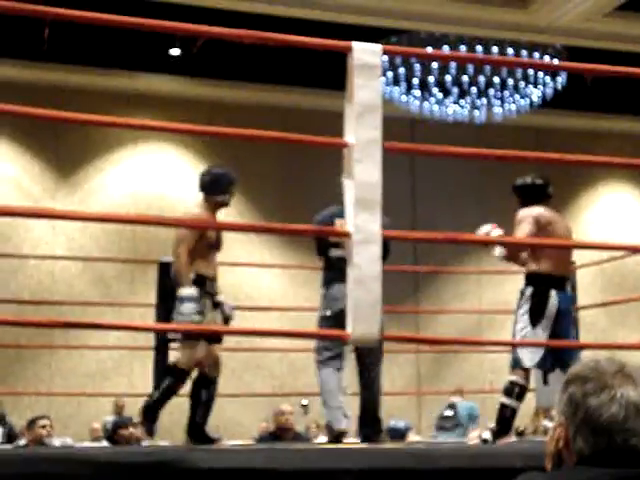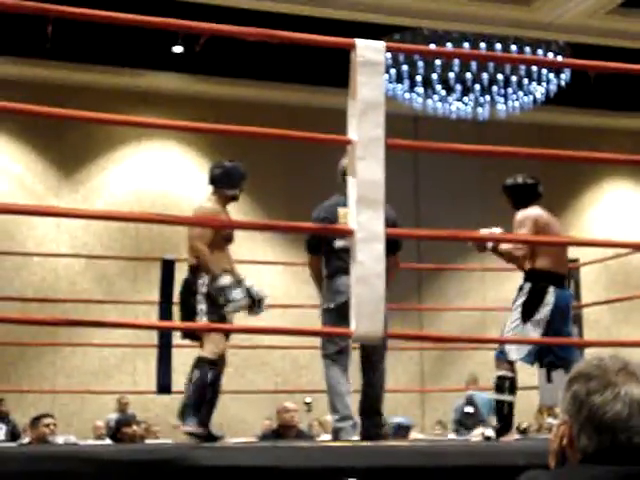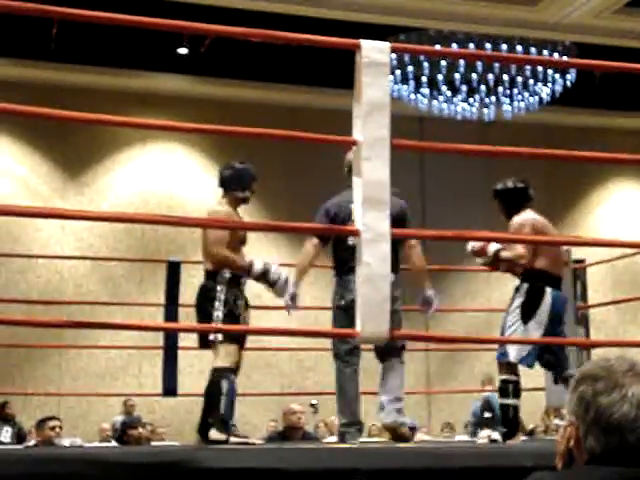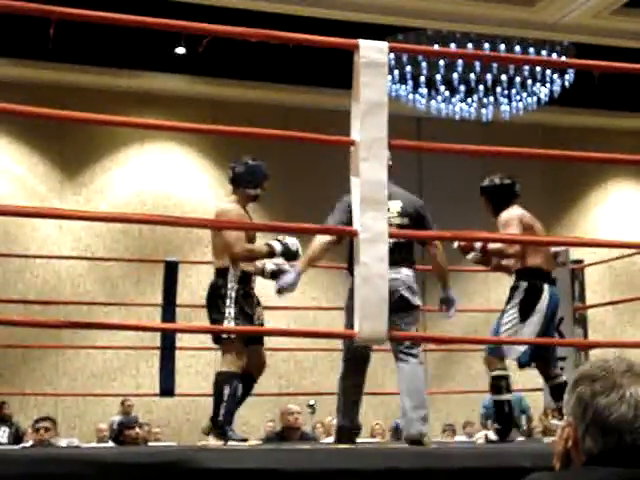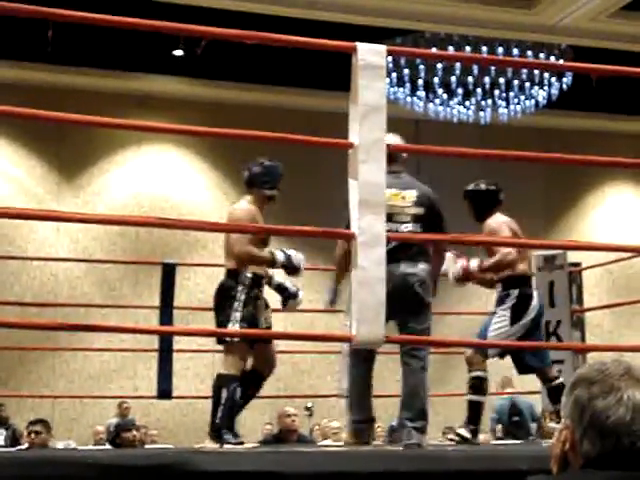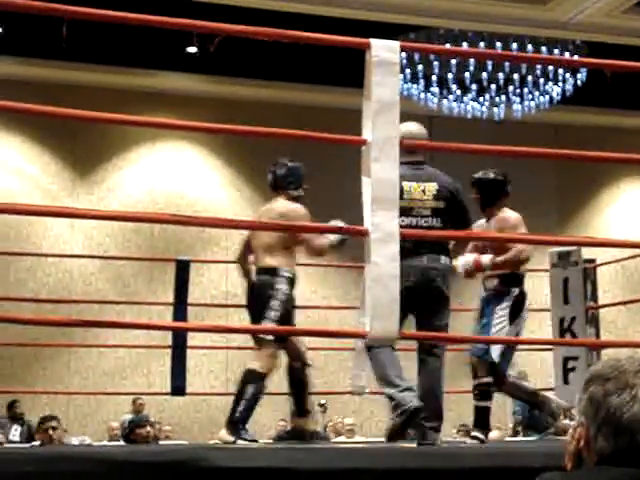
dt=0.2s
person 1, frame 1
left shoulder: (323, 219)
left hip: (335, 295)
left knee: (328, 362)
right knee: (370, 368)
left ankle: (337, 423)
right ankle: (369, 433)
person 1, frame 2
left shoulder: (324, 211)
right shoulder: (385, 212)
left elbow: (314, 259)
right elbow: (393, 259)
left wrist: (322, 290)
right wrist: (383, 285)
left hip: (337, 287)
left knee: (335, 359)
right knee: (373, 359)
left ankle: (344, 428)
right ankle: (370, 426)
person 1, frame 3
left shoulder: (336, 206)
right shoulder: (395, 206)
left elbow: (312, 245)
right elbow: (412, 248)
left wrist: (295, 284)
right wrist: (426, 287)
left hip: (348, 287)
left knee: (346, 358)
right knee: (391, 353)
left ankle: (350, 432)
right ankle: (392, 413)
person 1, frame 4
left shoulder: (352, 201)
right shoulder: (411, 202)
left elbow: (326, 237)
right elbow: (434, 246)
left wrist: (297, 270)
right wrist: (446, 288)
right hip: (403, 280)
left knee: (354, 360)
right knee: (409, 355)
left ankle: (347, 431)
right ankle: (415, 427)
person 1, frame 5
right shoulder: (425, 193)
left elbow: (347, 243)
right elbow: (439, 245)
left wrist: (336, 284)
right wrist: (431, 277)
right hip: (417, 276)
left knee: (362, 352)
right knee: (415, 356)
left ankle: (361, 427)
right ankle: (413, 433)
person 1, frame 6
right shoulder: (447, 184)
right elbow: (464, 234)
left hip: (400, 269)
right hip: (436, 269)
left knee: (379, 339)
right knee: (432, 351)
left ankle: (405, 399)
right ankle: (429, 430)
person 2, frame 1
left shoulder: (213, 221)
right elbow: (181, 256)
left wrist: (219, 301)
right wrist: (187, 293)
left hip: (202, 298)
right hip: (189, 292)
left knee: (211, 363)
right knee: (193, 356)
left ankle: (196, 430)
right ankle: (150, 413)
person 2, frame 2
left shoulder: (221, 212)
right shoulder: (208, 209)
right elbow: (198, 249)
left wrist: (243, 285)
right wrist: (226, 280)
left hip: (216, 289)
right hip: (203, 286)
left knee: (216, 358)
right knee: (213, 346)
left ankle: (198, 423)
right ankle: (189, 414)
person 2, frame 3
left shoulder: (232, 214)
right shoulder: (222, 212)
right elbow: (219, 255)
left wrist: (260, 272)
right wrist: (259, 269)
left hip: (232, 292)
right hip: (220, 291)
left knee: (231, 359)
right knee: (227, 355)
left ankle: (207, 427)
right ankle: (221, 426)
person 2, frame 4
left shoulder: (241, 212)
right shoulder: (229, 211)
right elbow: (239, 251)
left wrist: (269, 269)
right wrist: (275, 248)
left hip: (244, 291)
right hip: (230, 289)
left knee: (256, 362)
right knee: (233, 358)
left ankle: (219, 421)
right ankle: (221, 429)
person 2, frame 5
left shoulder: (251, 212)
right shoulder: (246, 211)
right elbow: (243, 252)
left wrist: (275, 282)
right wrist: (278, 257)
left hip: (249, 293)
right hip: (240, 290)
left knee: (265, 362)
right knee: (235, 361)
left ankle: (226, 420)
right ankle: (218, 431)
person 2, frame 6
left shoulder: (261, 215)
right shoulder: (293, 210)
left elbow: (243, 256)
right elbow: (317, 247)
right wrist: (337, 236)
left hip: (259, 288)
right hip: (276, 287)
left knee: (298, 355)
right knee: (265, 361)
left ankle: (302, 421)
right ankle: (233, 428)
person 3, frame 1
left shoulder: (529, 214)
right shoulder: (561, 222)
left elbow: (518, 246)
left wrist: (494, 236)
right wrist: (510, 253)
left hip: (540, 293)
right hip: (562, 294)
left knee: (520, 363)
right knee: (572, 366)
left ankle: (500, 429)
person 3, frame 2
left shoulder: (526, 216)
right shoulder: (552, 221)
left elbow: (518, 253)
left wrist: (495, 244)
right wrist: (504, 248)
left hip: (538, 291)
right hip: (560, 293)
left knee: (506, 357)
right knee: (567, 364)
left ankle: (503, 425)
person 3, frame 3
left shoulder: (521, 220)
right shoulder: (543, 223)
left elbow: (520, 257)
left wrist: (492, 251)
right wrist: (498, 263)
left hip: (535, 293)
right hip: (554, 294)
left knee: (508, 360)
right knee: (558, 364)
left ankle: (508, 428)
person 3, frame 4
left shoulder: (509, 217)
right shoulder: (528, 219)
left elbow: (512, 250)
left wrist: (479, 245)
right wrist: (489, 259)
left hip: (530, 290)
right hip: (544, 291)
left knee: (494, 354)
right knee: (546, 362)
left ankle: (503, 425)
person 3, frame 5
left shoulder: (497, 225)
right shoulder: (488, 229)
left elbow: (510, 259)
right elbow: (491, 276)
left wrist: (473, 267)
right wrist: (458, 270)
left hip: (516, 298)
right hip: (522, 300)
left knee: (476, 356)
right knee: (544, 370)
left ankle: (471, 428)
person 3, frame 6
left shoulder: (510, 221)
right shoulder: (479, 225)
left elbow: (523, 254)
right elbow: (468, 262)
left wrist: (483, 262)
left hip: (507, 298)
right hip: (491, 298)
left knee: (480, 361)
right knee: (491, 366)
left ankle: (480, 429)
right ankle: (542, 402)
